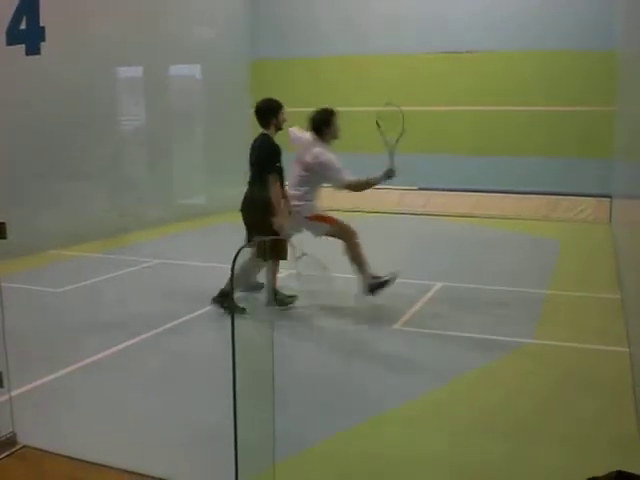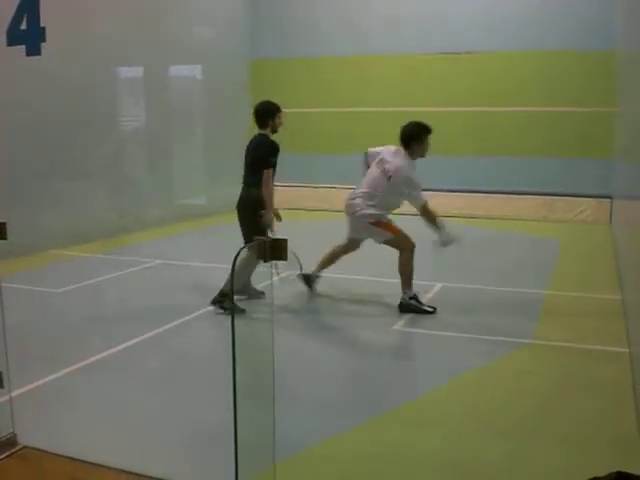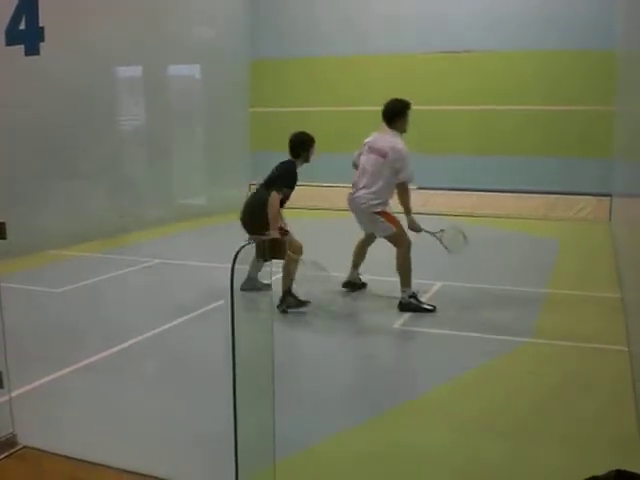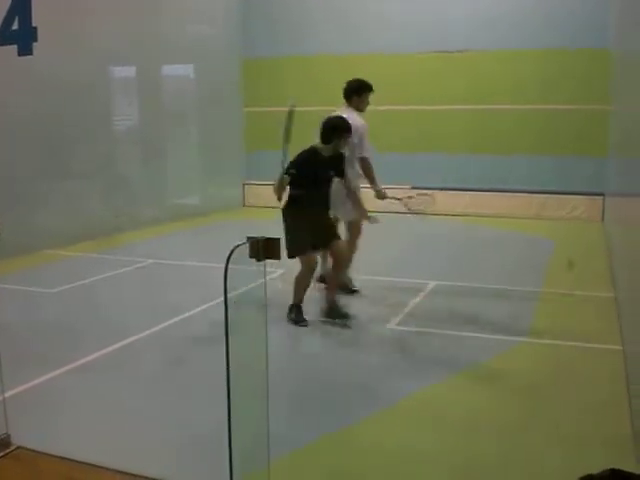
dt=0.4s
person 1, frame 1
left shoulder: (259, 142)
right shoulder: (271, 147)
right elbow: (272, 184)
left wrist: (285, 197)
right wrist: (278, 215)
left hip: (253, 204)
right hip: (259, 207)
left knee: (274, 251)
right knee: (263, 255)
left ankle: (273, 293)
right ankle: (225, 294)
person 1, frame 2
left shoulder: (255, 143)
right shoulder: (270, 145)
right elbow: (267, 180)
left wrist: (270, 207)
right wrist: (268, 210)
left hip: (248, 202)
right hip: (254, 205)
left knee: (259, 249)
right knee: (255, 252)
left ankle: (244, 285)
right ankle: (224, 295)
person 1, frame 3
left shoulder: (284, 166)
right shoulder: (289, 172)
right elbow: (273, 200)
left wrist: (281, 223)
right wrist: (274, 230)
left hip: (251, 212)
right hip: (257, 214)
left knee: (267, 246)
right knee: (294, 249)
left ankle: (251, 280)
right ankle: (287, 297)
person 1, frame 4
left shoulder: (338, 158)
right shoulder: (305, 158)
left elbow: (346, 184)
right elbow: (281, 185)
left wrist: (360, 208)
right wrist: (280, 187)
left hip: (320, 215)
right hip: (298, 217)
left knee: (341, 255)
right knee: (310, 264)
left ankle: (331, 305)
right ankle: (295, 307)
person 2, frame 1
left shoulder: (304, 139)
right shoulder: (325, 159)
left elbow: (291, 130)
right elbow: (353, 186)
right wrist: (381, 178)
left hip: (290, 205)
right hip: (302, 209)
right knee: (350, 235)
right ankle: (370, 281)
person 2, frame 2
left shoulder: (387, 152)
right shoulder: (404, 172)
left elbow: (368, 155)
right elbow: (423, 209)
right wrist: (442, 233)
left hip: (354, 203)
right hip: (367, 215)
left knee: (351, 245)
right knee: (407, 246)
left ankle: (312, 274)
right ankle: (407, 298)
person 2, frame 3
left shoulder: (373, 138)
right shoulder: (398, 148)
left elbow: (356, 164)
right elbow: (401, 186)
right wrist: (409, 217)
left hip: (356, 198)
right hip: (372, 204)
left knee: (369, 236)
right knee: (403, 244)
left ankle: (352, 278)
right ankle: (407, 298)
person 2, frame 4
right shoulder: (357, 123)
right elbow: (363, 159)
right wrist: (375, 186)
right hip: (344, 184)
right knee: (354, 230)
left ankle: (325, 271)
right ankle: (342, 277)
